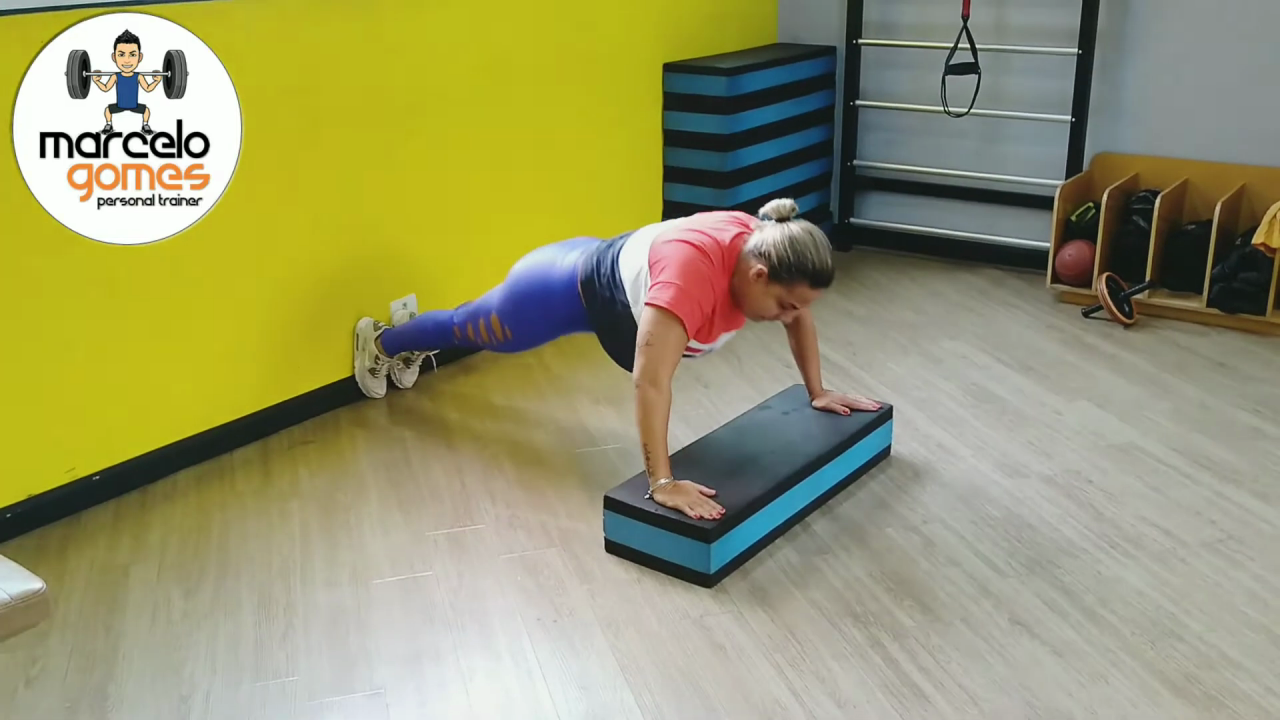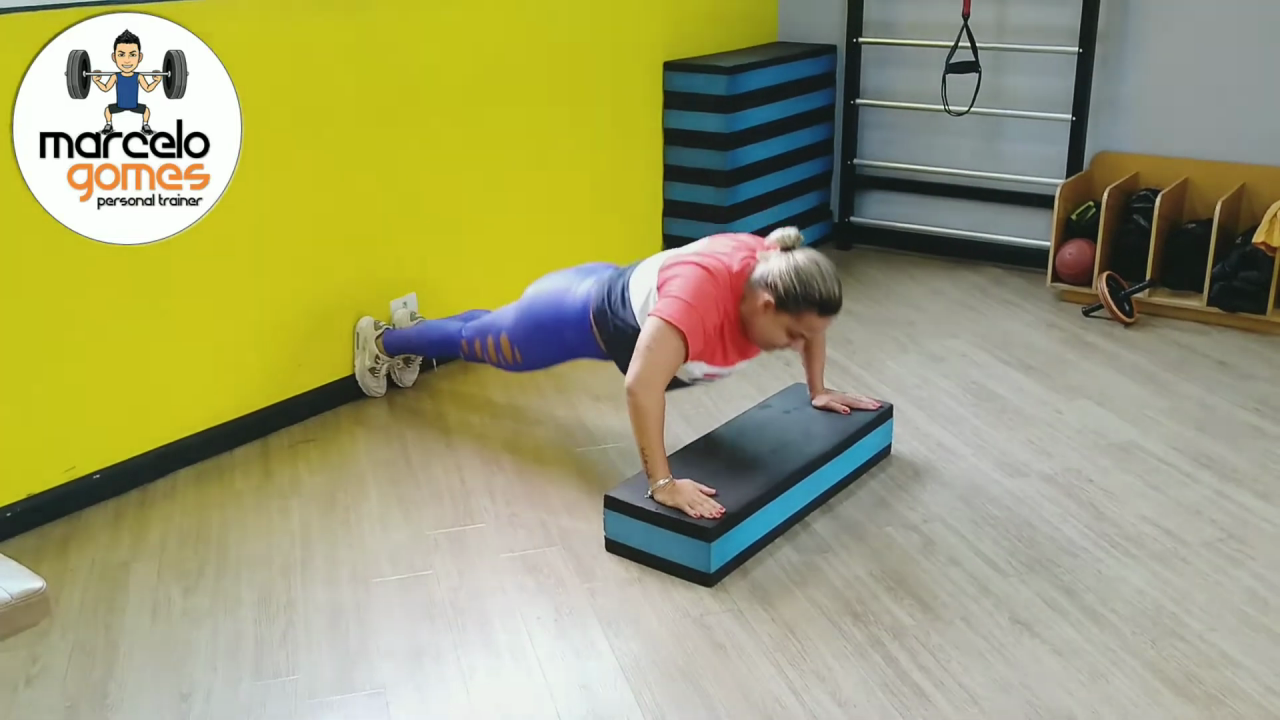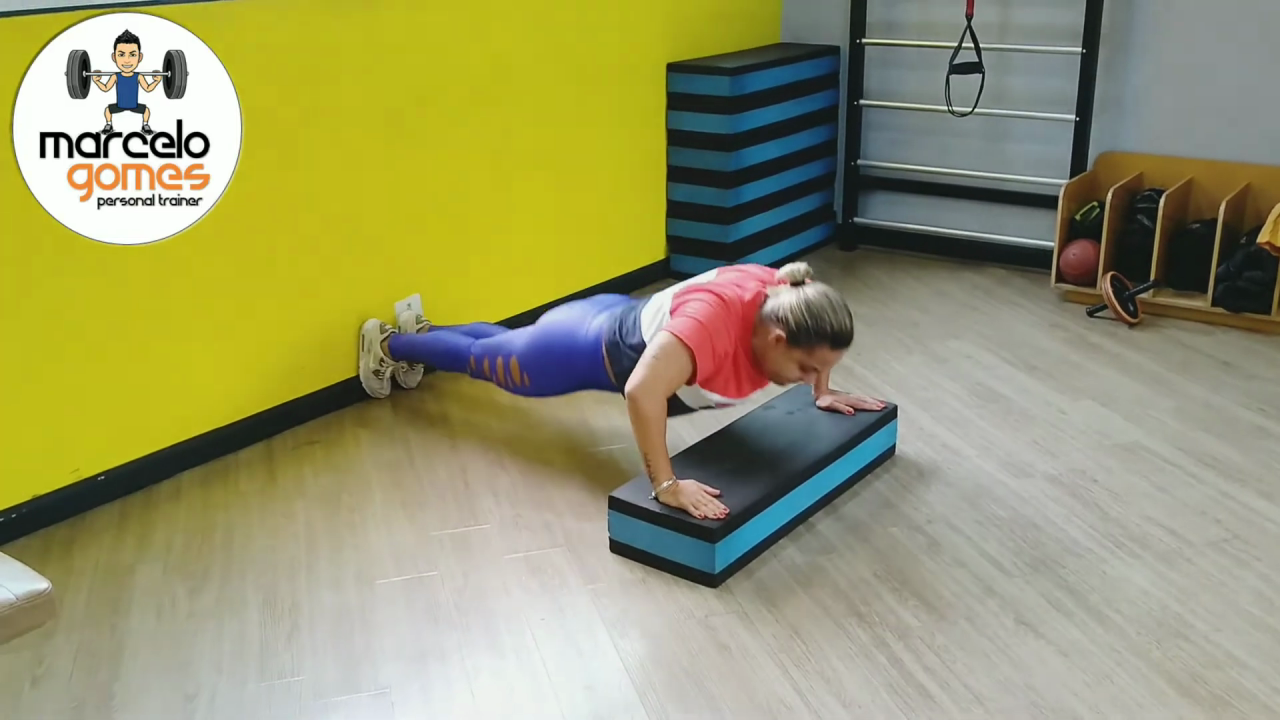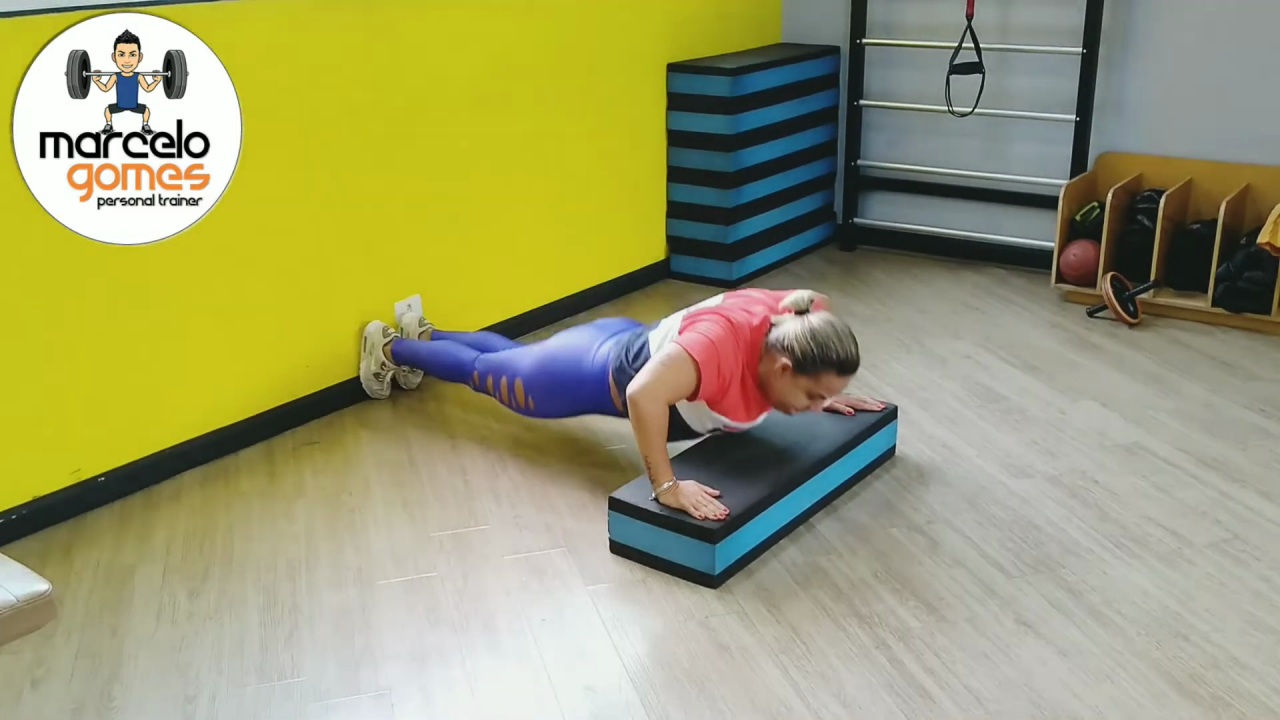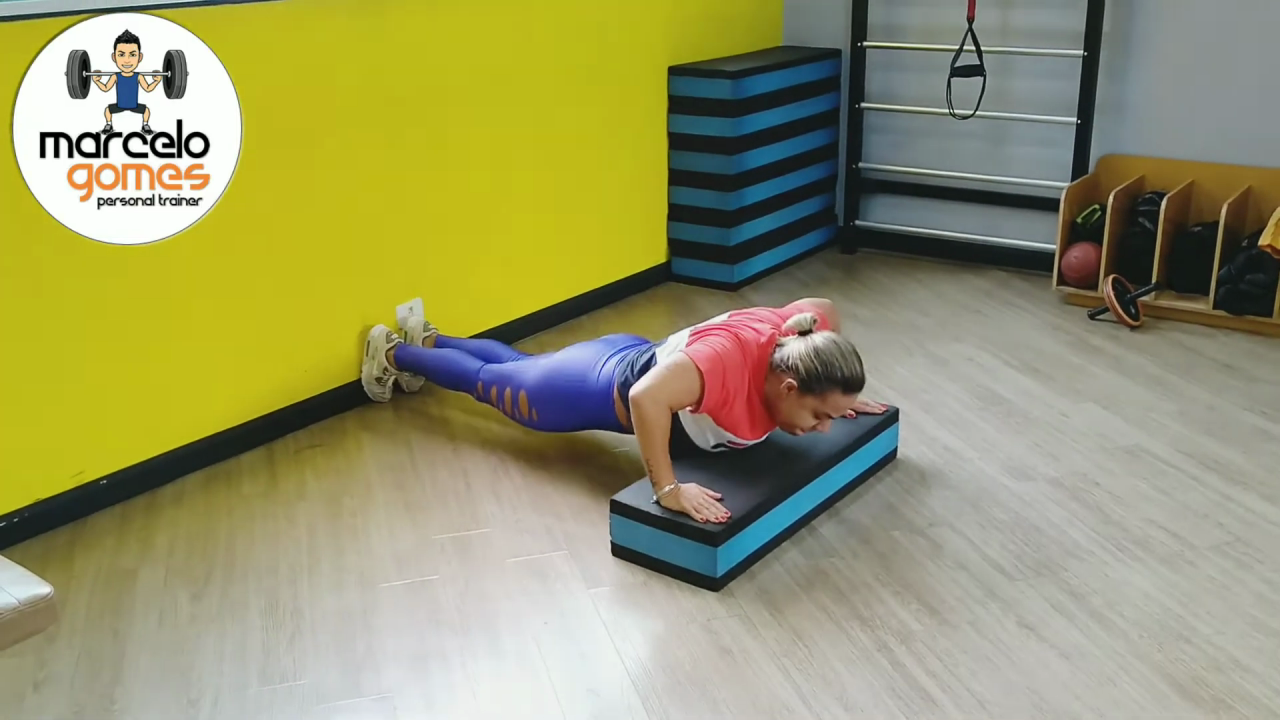
dt=0.2s
person 1, frame 1
left shoulder: (771, 250)
right shoulder: (694, 268)
left elbow: (801, 319)
right elbow: (650, 380)
left wrist: (817, 391)
right wrist: (663, 483)
left hip: (609, 279)
right hip: (566, 289)
left knee: (476, 329)
right knee: (466, 329)
left ankle: (408, 342)
right ankle: (382, 340)
person 1, frame 2
left shoulder: (779, 274)
right shoulder: (704, 292)
left elbow: (812, 323)
right elbow: (641, 385)
left wrist: (818, 390)
right wrist: (663, 484)
left hip: (618, 299)
right hip: (580, 316)
left knee: (486, 334)
right knee: (473, 343)
left ankle: (414, 324)
right ankle: (383, 340)
person 1, frame 3
left shoulder: (789, 302)
right shoulder: (717, 320)
right elbow: (641, 391)
left wrist: (824, 392)
right wrist: (667, 486)
left hip: (629, 324)
right hip: (593, 349)
left knee: (505, 340)
right knee: (483, 359)
left ankle: (422, 327)
right ankle: (389, 344)
person 1, frame 4
left shoulder: (792, 326)
right shoulder: (725, 345)
left elbow: (819, 302)
right elbow: (642, 395)
left wrist: (835, 395)
right wrist: (667, 487)
left hip: (633, 343)
right hip: (602, 376)
left knee: (513, 353)
right knee: (484, 374)
left ankle: (423, 332)
right ankle: (389, 346)
person 1, frame 5
left shoulder: (798, 341)
right shoulder: (732, 360)
left elbow: (824, 307)
right elbow: (645, 397)
left wrist: (835, 404)
right wrist: (669, 489)
left hip: (637, 358)
right hip: (605, 389)
left knee: (520, 362)
right knee: (487, 384)
left ankle: (427, 338)
right ankle: (393, 352)
